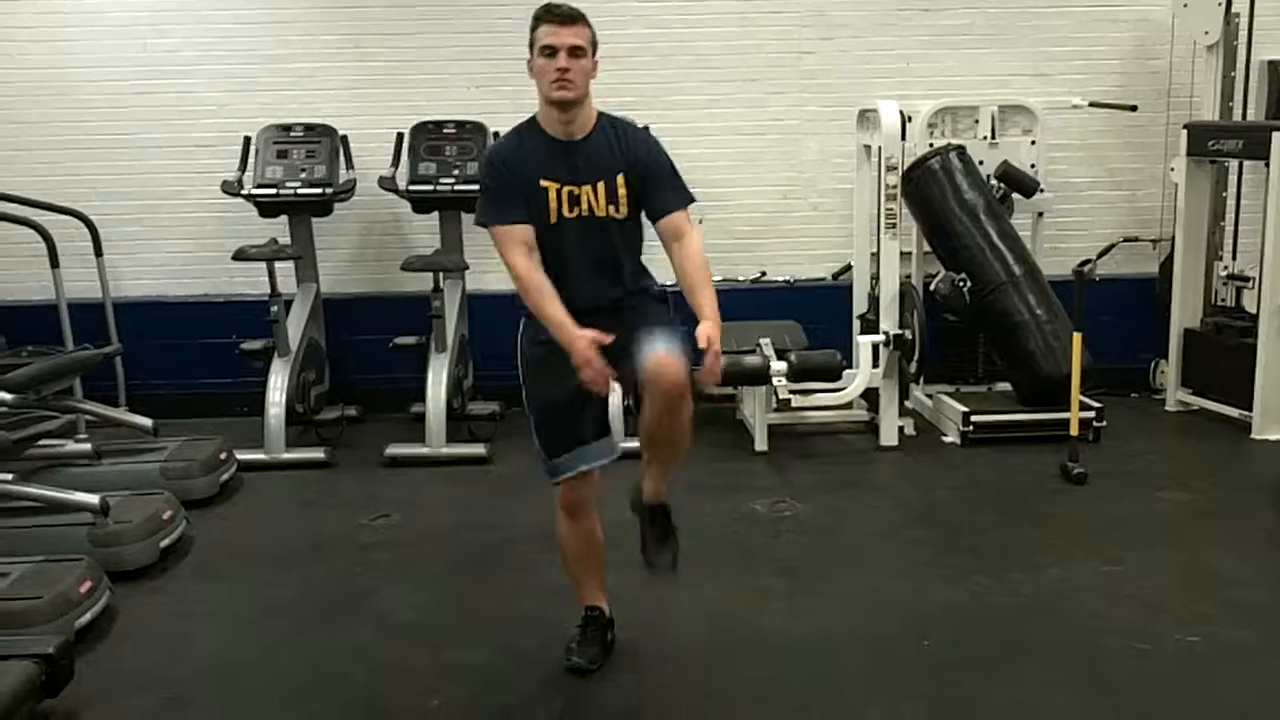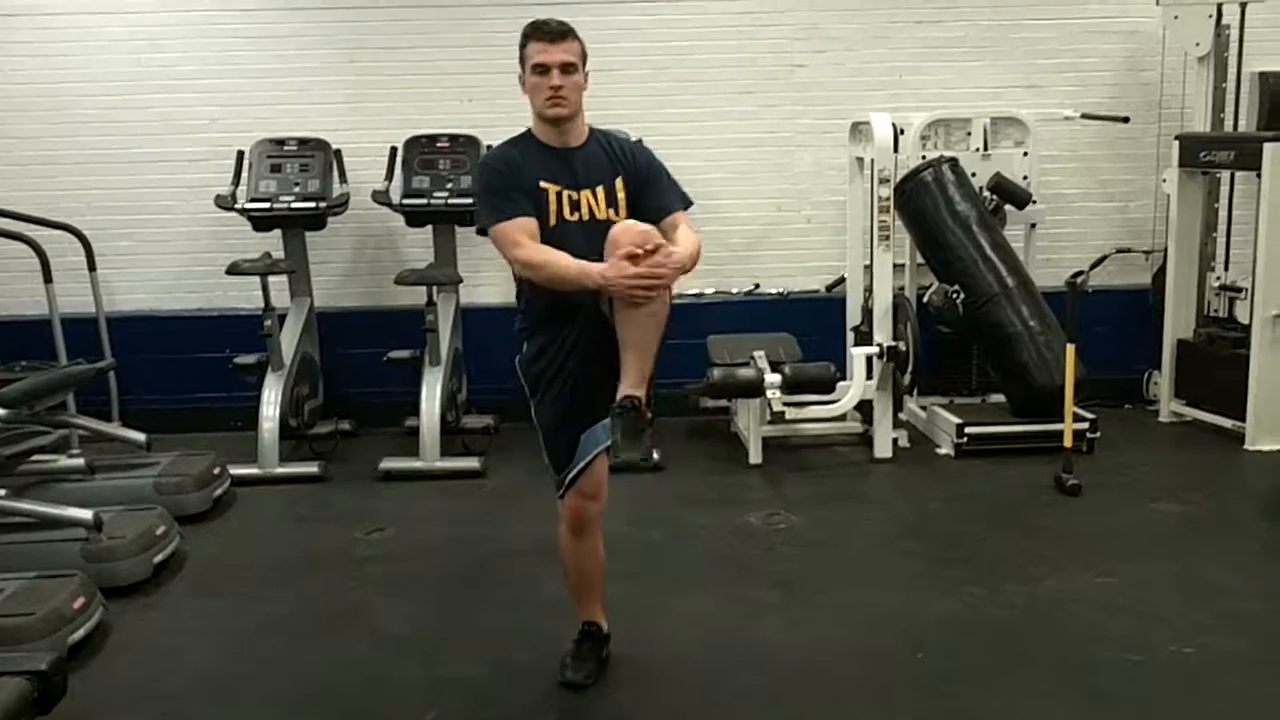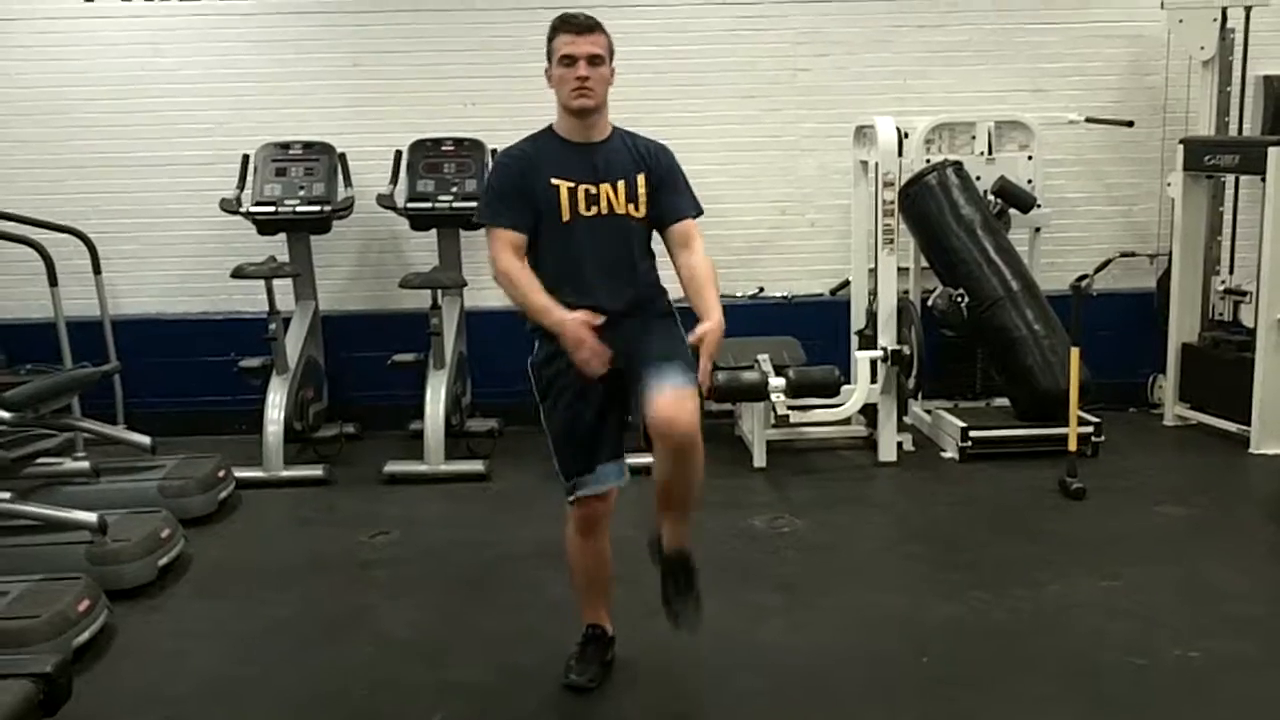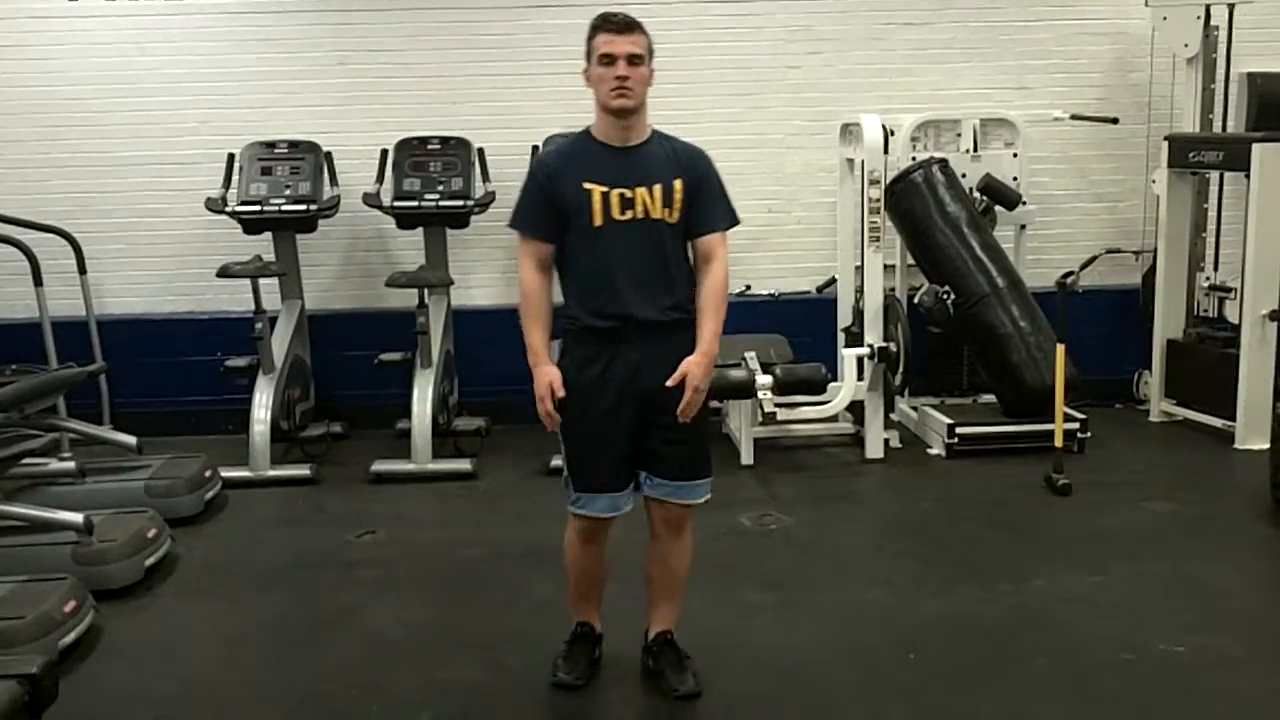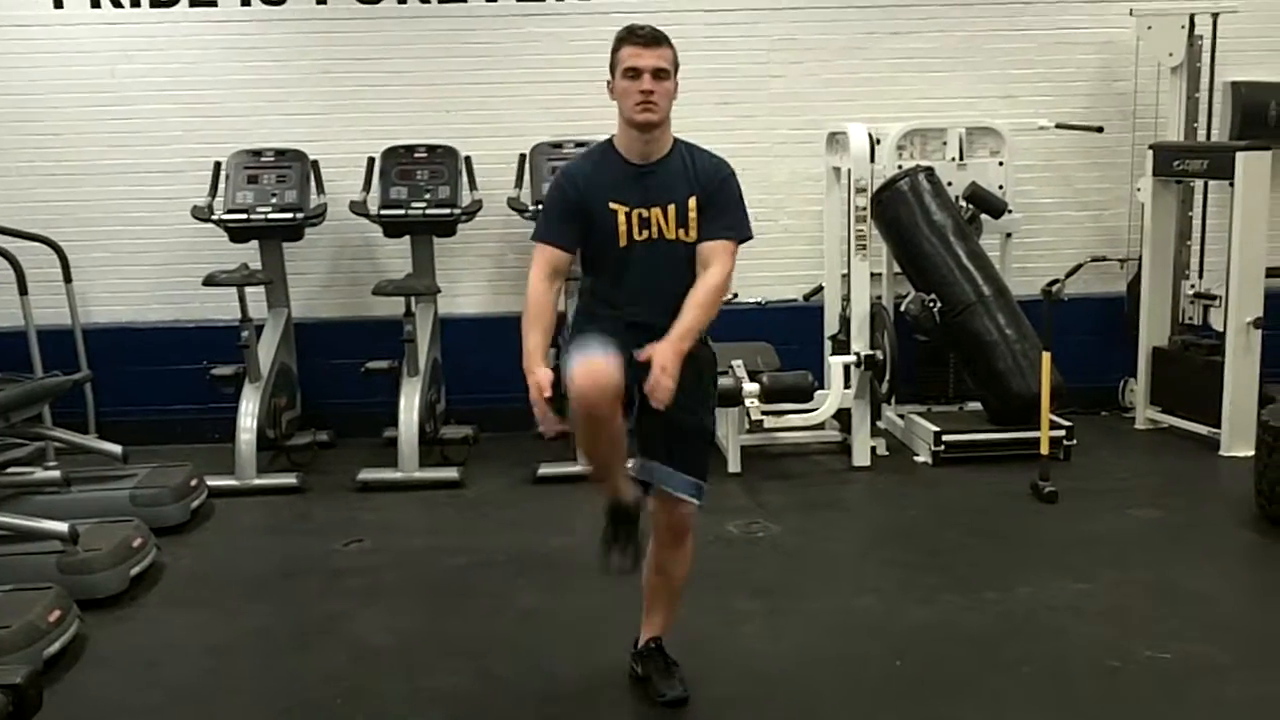
dt=0.4s
person 1, frame 1
left shoulder: (634, 145)
right shoulder: (507, 159)
left elbow: (681, 234)
right elbow: (521, 263)
left wrist: (709, 318)
right wrist: (570, 337)
left hip: (627, 317)
right hip: (555, 334)
left knee: (668, 376)
right knee: (573, 487)
left ankle: (653, 498)
right ankle: (595, 616)
person 1, frame 2
left shoulder: (628, 156)
right shoulder: (504, 167)
left elbow: (685, 232)
right elbow: (525, 254)
left wrist: (674, 258)
right wrist: (603, 276)
left hip: (627, 322)
right hip: (555, 339)
left knee: (635, 237)
right knee: (581, 502)
left ankle: (632, 403)
right ankle: (592, 632)
person 1, frame 3
left shoulder: (650, 157)
right shoulder: (521, 164)
left elbow: (686, 243)
right elbow: (506, 258)
left wrist: (712, 316)
right wrist: (557, 319)
left hip: (648, 324)
right hip: (571, 348)
left knee: (678, 427)
right knee: (588, 502)
left ankle: (674, 551)
right ankle: (596, 633)
person 1, frame 4
left shoulder: (688, 164)
right shoulder: (557, 167)
left elbow: (712, 263)
right elbow: (534, 269)
left wrist: (705, 351)
right wrist: (539, 361)
left hip: (674, 358)
right hip: (593, 359)
left knee: (673, 511)
right knee: (593, 515)
left ankle: (662, 639)
right ankle: (585, 631)
person 1, frame 5
left shoulder: (711, 175)
right shoulder: (579, 179)
left elbow: (715, 273)
right elbow: (545, 272)
left wrist: (674, 349)
right wrist: (535, 362)
left hip: (681, 357)
right hip: (606, 348)
left knee: (676, 512)
right knee: (592, 388)
left ankle: (651, 647)
right ankle: (621, 496)
